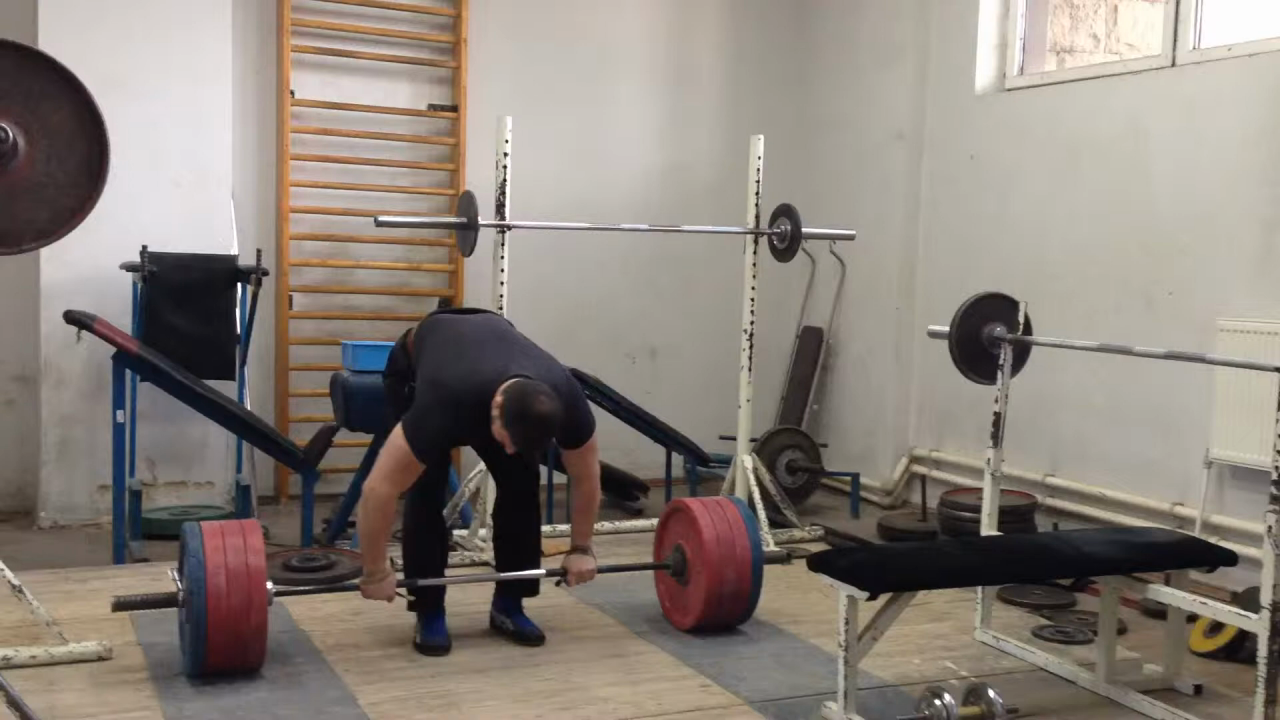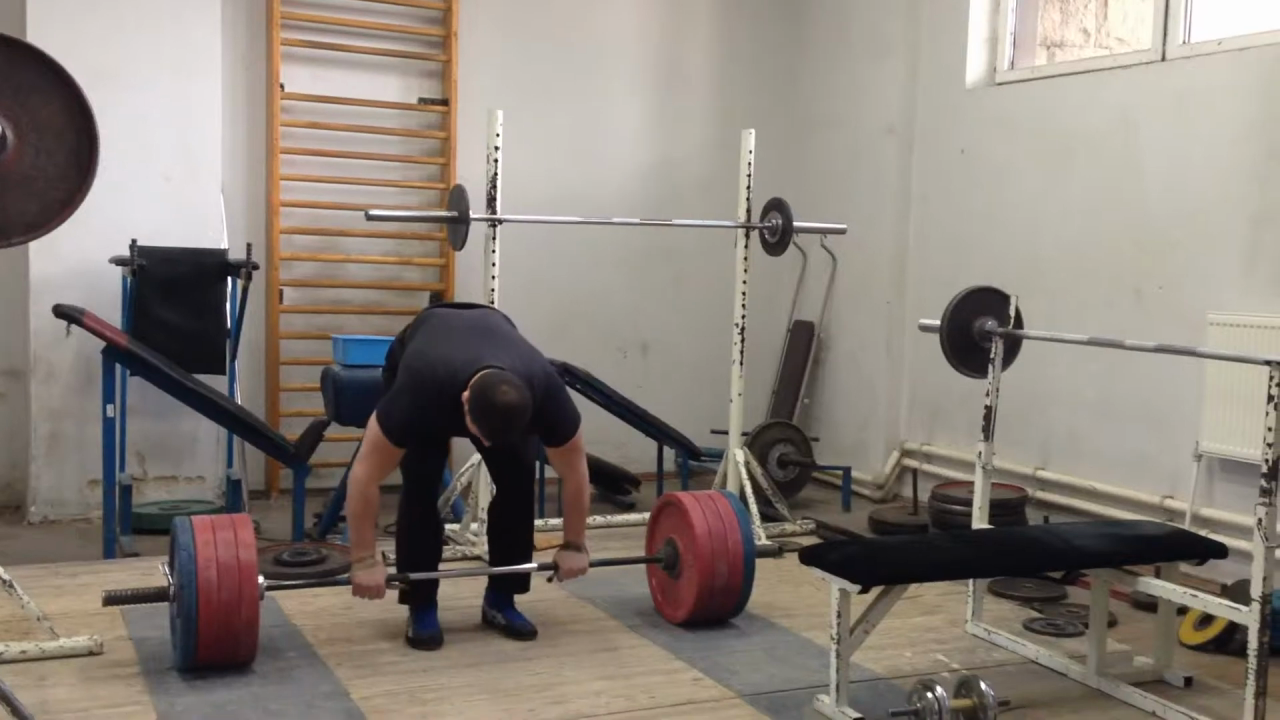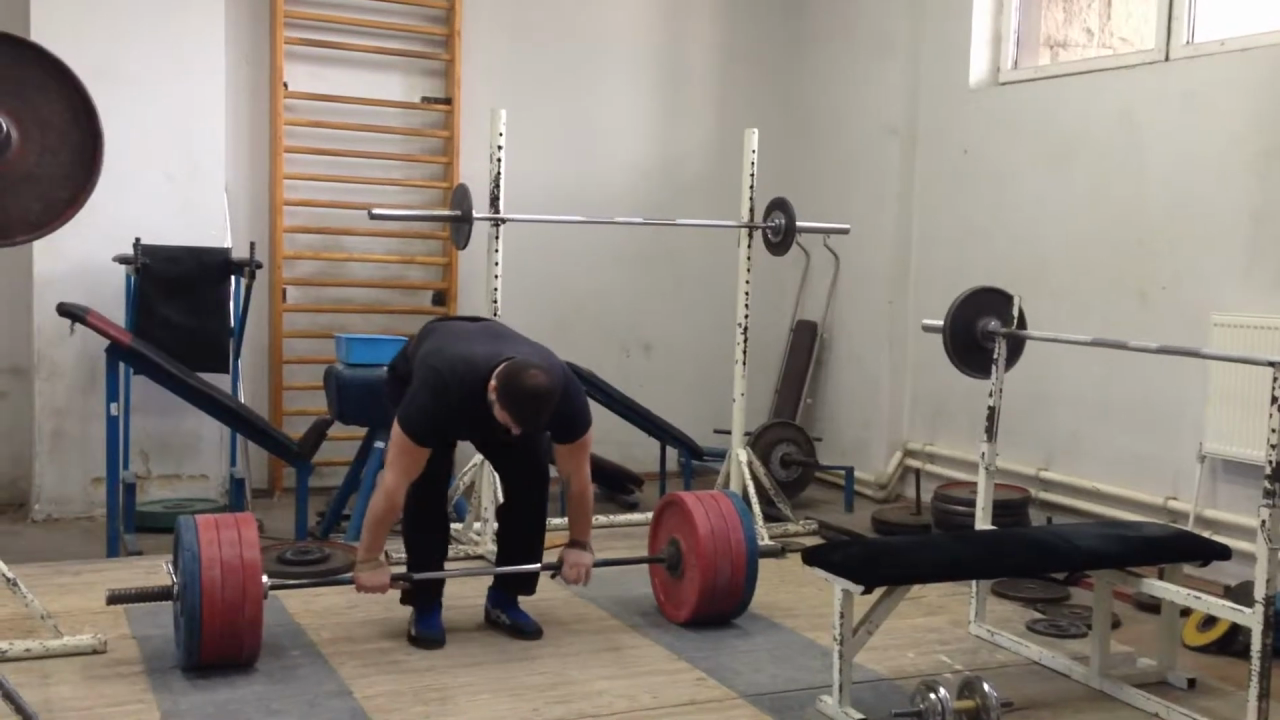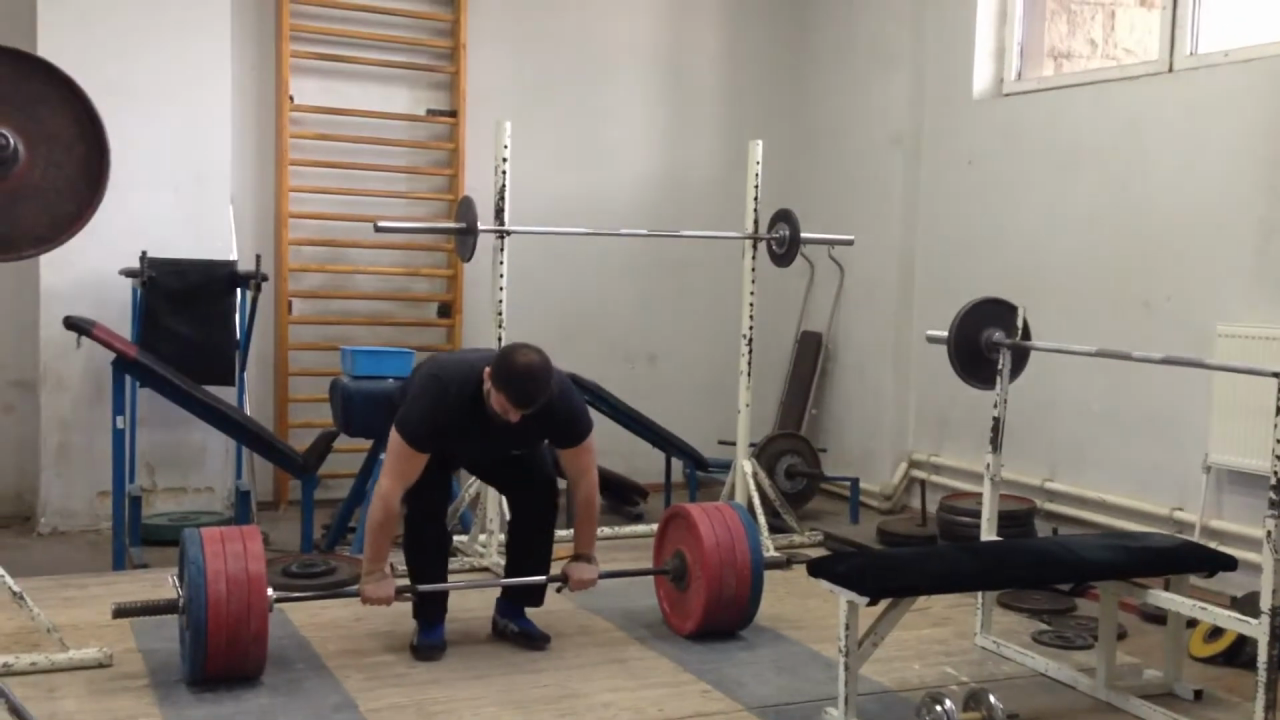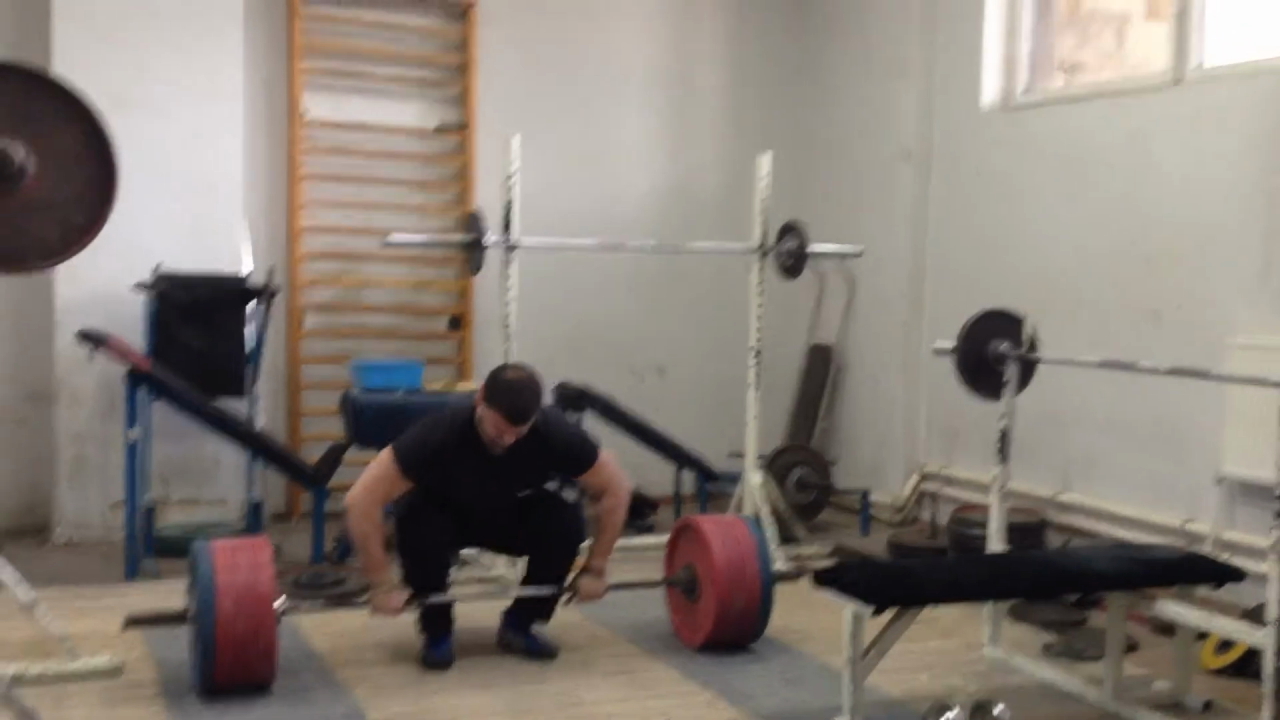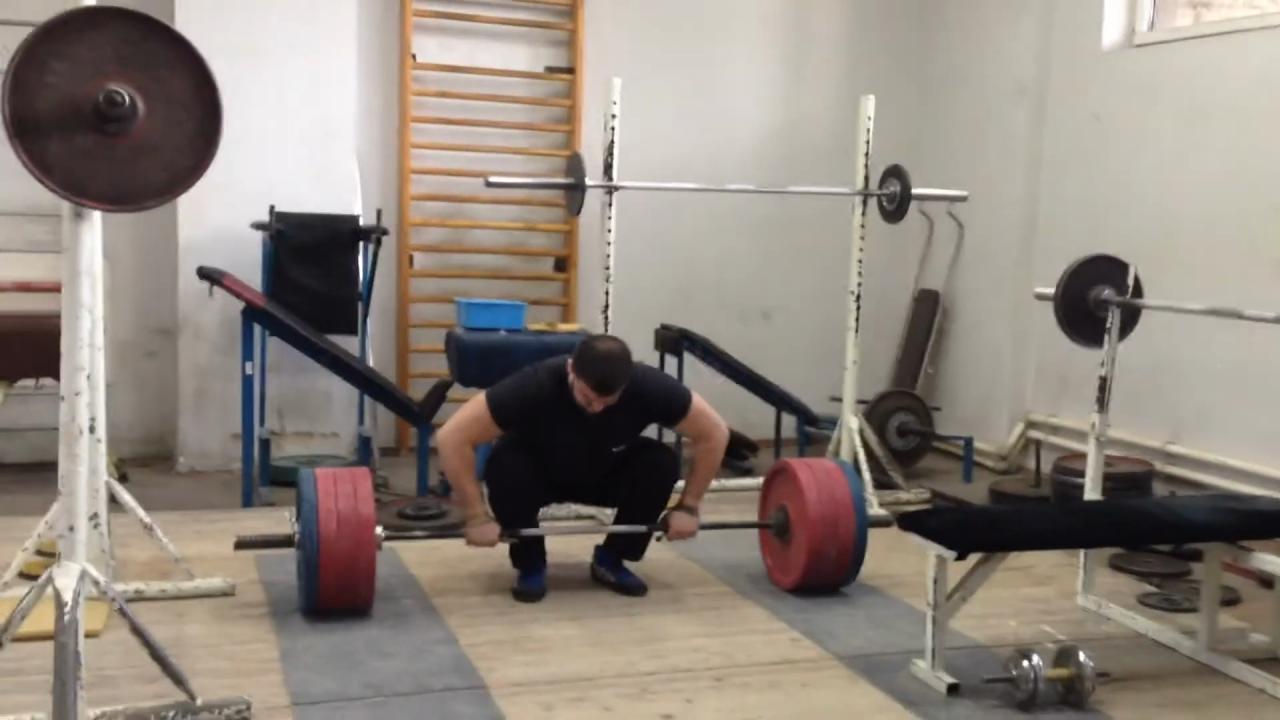
dt=0.5s
person 1, frame 1
left shoulder: (566, 401)
right shoulder: (444, 406)
left elbow: (585, 475)
right elbow: (378, 489)
left wrist: (581, 548)
right wrist: (375, 574)
right hip: (414, 365)
left knee: (522, 482)
right knee: (427, 488)
left ankle: (507, 605)
right ankle: (429, 612)
person 1, frame 2
left shoulder: (545, 393)
right shoulder: (419, 390)
left elbow: (574, 473)
right elbow: (364, 475)
left wrist: (574, 545)
right wrist: (364, 560)
left knee: (518, 477)
right knee: (422, 482)
left ankle: (500, 599)
right ankle: (421, 607)
person 1, frame 3
left shoulder: (564, 392)
right shoulder: (437, 387)
left elbow: (576, 475)
right elbow: (396, 480)
left wrist: (580, 544)
right wrist: (370, 560)
right hip: (415, 376)
left knee: (531, 480)
right knee: (429, 484)
left ankle: (503, 600)
right ankle: (425, 606)
person 1, frame 4
left shoulder: (562, 398)
right shoulder: (439, 390)
left elbow: (584, 480)
right elbow: (392, 486)
left wrist: (584, 556)
right wrist: (375, 571)
right hip: (435, 432)
left knee: (539, 495)
right knee: (426, 503)
left ankle: (511, 610)
right ankle: (429, 619)
person 1, frame 5
left shoulder: (556, 434)
right shoulder: (440, 433)
left elbow: (617, 489)
right elbow: (360, 500)
left wrist: (595, 568)
right wrist: (384, 585)
left hip: (512, 516)
right hip: (444, 514)
left knee: (566, 522)
right knee: (418, 528)
left ankle: (519, 623)
right ankle: (437, 631)
person 1, frame 6
left shoulder: (649, 387)
right shoulder: (535, 386)
left elbow: (715, 433)
right elbow: (451, 437)
left wrist: (688, 506)
right wrist: (477, 517)
left hip: (604, 476)
right hip: (539, 475)
left knee: (662, 463)
right knee: (506, 468)
left ankle: (610, 559)
right ankle: (530, 565)
